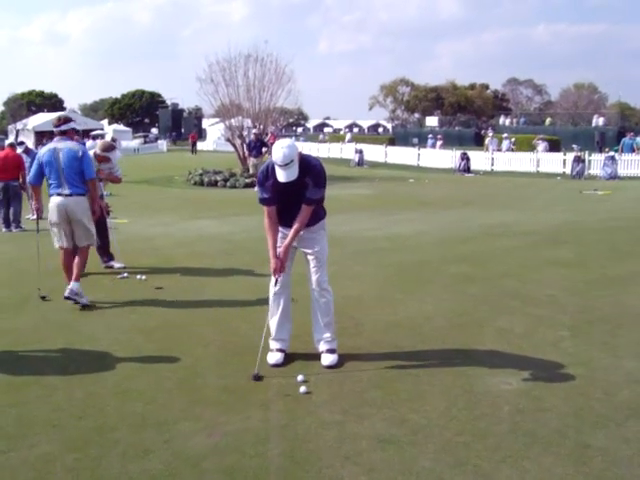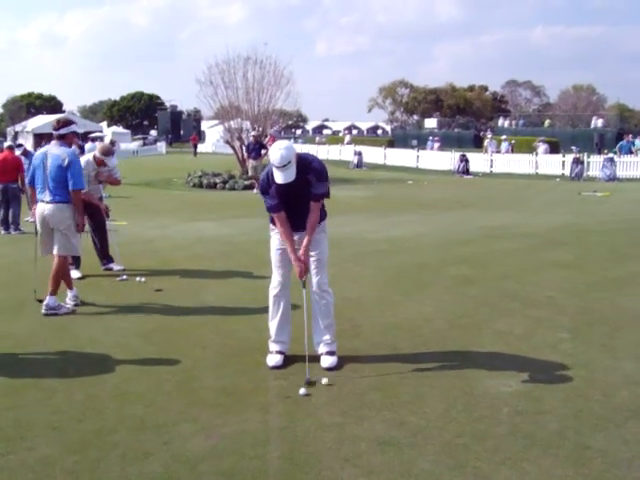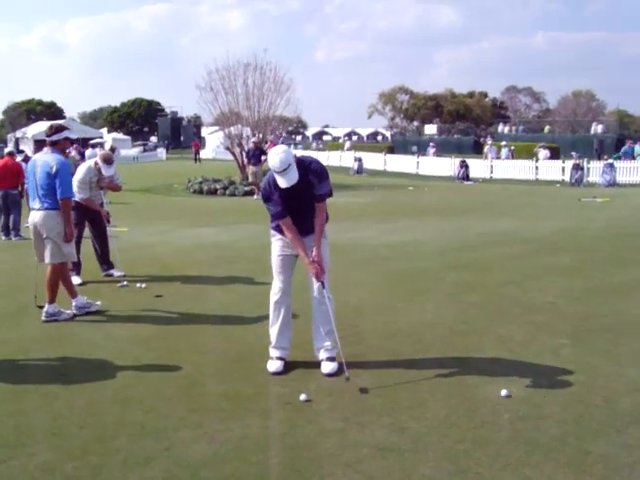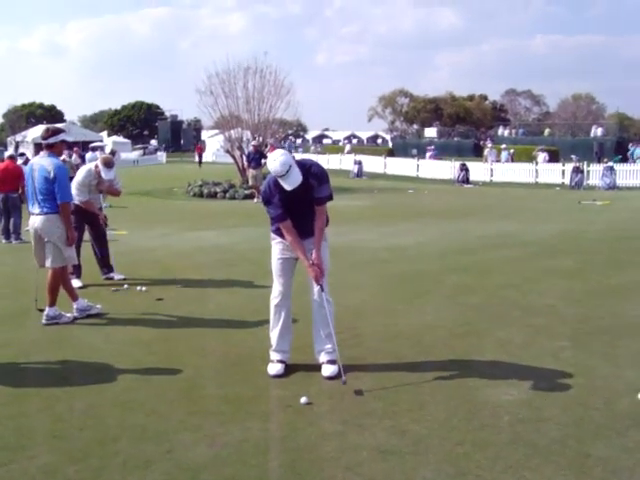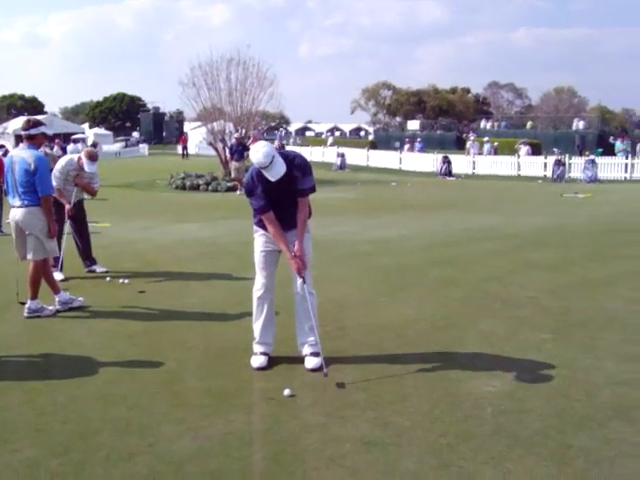
dt=0.5s
person 1, frame 1
left shoulder: (315, 170)
right shoulder: (265, 174)
left elbow: (305, 213)
right elbow: (270, 216)
left wrist: (286, 248)
right wrist: (272, 254)
left hip: (312, 228)
right hip: (281, 229)
left knee: (320, 284)
right knee: (279, 284)
left ankle: (327, 343)
right ankle: (278, 343)
person 1, frame 2
left shoulder: (315, 168)
right shoulder: (267, 179)
left elbow: (315, 210)
right elbow: (280, 221)
left wrist: (306, 248)
right wrist: (293, 258)
left hip: (314, 230)
right hip: (282, 232)
left knee: (320, 286)
right knee: (279, 286)
left ankle: (326, 345)
right ankle: (277, 345)
person 1, frame 3
left shoulder: (315, 169)
right shoulder: (269, 187)
left elbow: (320, 210)
right elbow: (288, 227)
left wrist: (317, 249)
right wrist: (307, 261)
left hip: (314, 234)
right hip: (283, 237)
left knee: (321, 291)
right knee: (280, 291)
left ankle: (326, 351)
right ankle: (278, 351)
person 1, frame 4
left shoulder: (316, 172)
right shoulder: (270, 189)
left elbow: (320, 213)
right elbow: (288, 230)
left wrist: (316, 251)
right wrist: (307, 264)
left hip: (314, 237)
right hip: (283, 240)
left knee: (321, 294)
right knee: (280, 294)
left ankle: (327, 354)
right ankle: (278, 354)
person 1, frame 5
left shoulder: (299, 164)
right shoulder: (252, 181)
left elbow: (303, 204)
right elbow: (270, 222)
left wrist: (299, 243)
right wrist: (289, 256)
left hip: (297, 229)
right hip: (266, 233)
left knee: (304, 286)
right knee: (263, 287)
left ankle: (310, 346)
right ankle: (262, 347)
person 2, frame 1
left shoulder: (44, 152)
right shoulder: (79, 149)
left elbow: (34, 181)
right elbow: (90, 180)
left wrist: (37, 201)
right wrist: (95, 202)
left hip: (56, 202)
right hip: (78, 201)
left knee: (66, 249)
right knee: (83, 246)
left ankle: (73, 287)
right ankle: (74, 286)
person 2, frame 2
left shoulder: (39, 154)
right shoulder: (69, 155)
left elbow: (31, 184)
right elbow: (75, 190)
left wrist: (36, 205)
right wrist: (80, 216)
left hip: (42, 208)
right hip: (62, 209)
left knee: (60, 254)
right knee: (61, 256)
left ankle: (72, 293)
right ankle: (50, 301)
person 2, frame 3
left shoulder: (33, 160)
right shoulder: (60, 162)
left elbow: (29, 191)
right elbow: (63, 198)
right wrist: (69, 225)
left hip: (35, 214)
right hip: (52, 215)
left knee: (60, 261)
right knee: (56, 263)
left ankle: (78, 302)
right ankle: (50, 309)
person 2, frame 4
left shoulder: (31, 164)
right shoulder: (57, 166)
left elbow: (29, 196)
right elbow: (63, 203)
right wrist: (70, 229)
left hip: (35, 219)
right hip: (53, 220)
left knee: (60, 265)
right knee: (57, 266)
left ankle: (79, 305)
right ankle: (51, 312)
person 2, frame 5
left shoulder: (10, 157)
right shoulder: (38, 158)
left elbow: (8, 189)
right elbow: (44, 195)
right wrist: (51, 221)
left hip: (15, 212)
right hip: (34, 212)
left knee: (42, 258)
right knee: (38, 259)
left ankle: (61, 298)
right ankle: (32, 305)
person 3, frame 1
left shoulder: (110, 160)
left elbow: (118, 179)
left wrist: (107, 176)
right wrist: (101, 203)
left knee: (102, 228)
left ankle: (108, 259)
person 3, frame 2
left shoulder: (108, 163)
right shoulder: (83, 164)
left elbow: (117, 181)
right elbow: (82, 192)
left wrist: (106, 178)
right wrist: (100, 204)
left hip: (96, 197)
left knee: (100, 230)
left ankle: (107, 261)
right ankle: (74, 267)
person 3, frame 3
left shoulder: (109, 169)
right shoulder: (84, 171)
left elbow: (118, 187)
right elbow: (84, 198)
left wrist: (107, 184)
right wrist: (101, 210)
left hip: (96, 203)
right hip: (78, 204)
left knee: (101, 235)
right knee: (76, 238)
left ankle: (107, 267)
right ankle: (75, 273)
person 3, frame 4
left shoulder: (110, 173)
right shoulder: (84, 174)
left elbow: (118, 192)
right elbow: (82, 200)
left wrist: (106, 188)
right wrist: (99, 213)
left hip: (96, 207)
right hip: (78, 207)
left knee: (101, 239)
right knee: (76, 241)
left ankle: (107, 271)
right ankle: (75, 276)
person 3, frame 5
left shoulder: (92, 169)
right shoulder: (65, 163)
left elbow: (94, 192)
right elbow: (56, 187)
left wrist: (83, 183)
right wrist: (66, 204)
left hip: (76, 201)
right hip: (57, 200)
left knee: (83, 232)
right knee: (56, 234)
left ankle: (90, 263)
right ankle: (57, 269)
